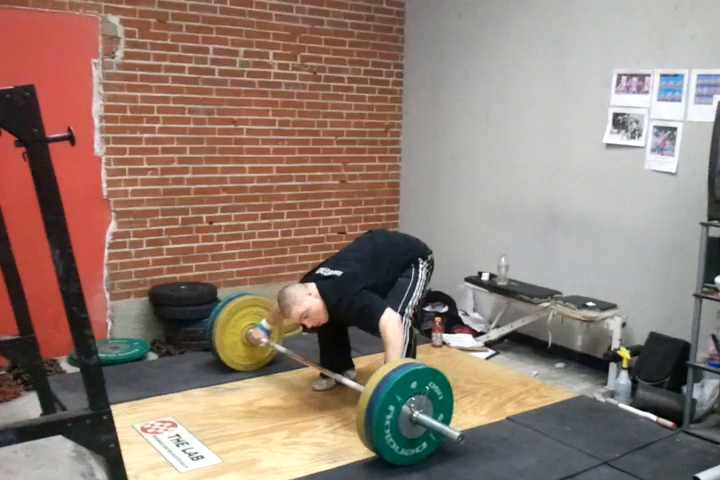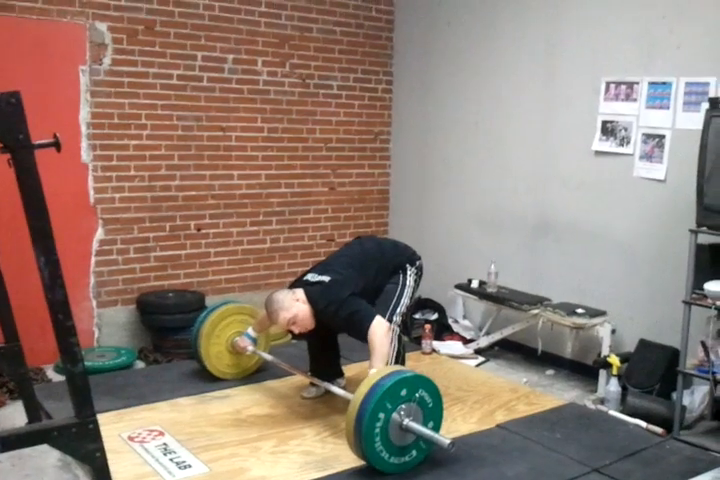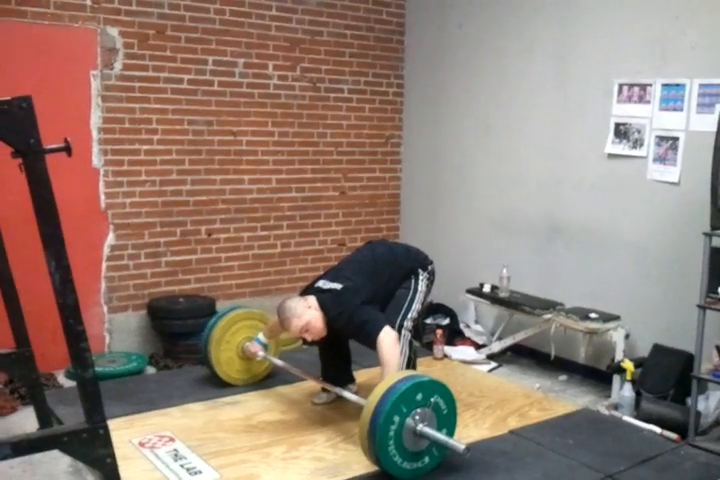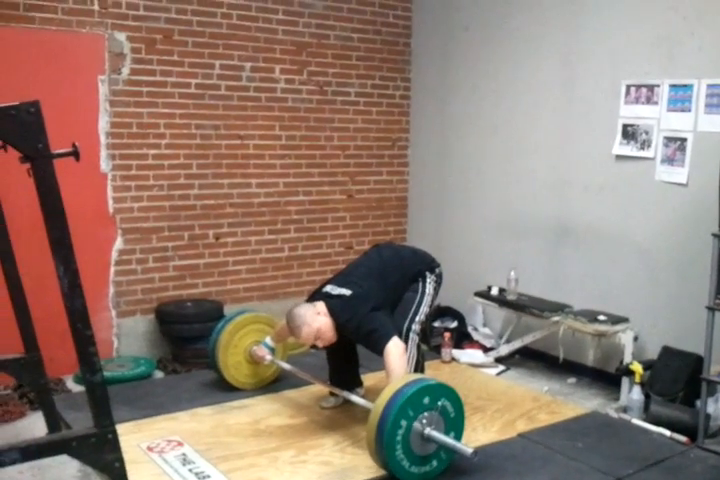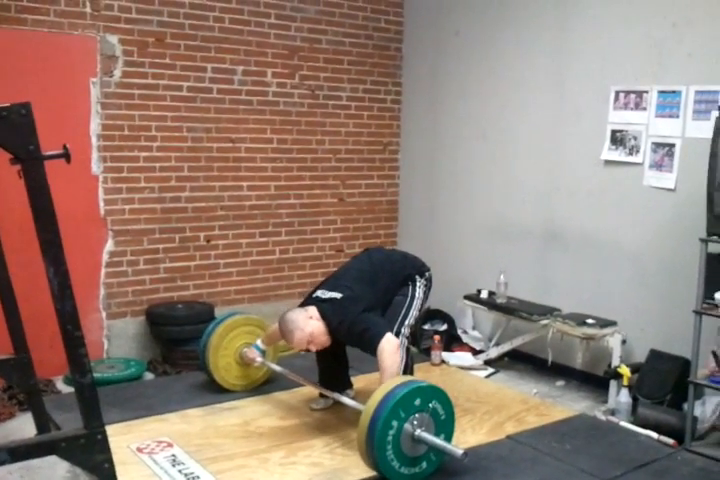
dt=0.4s
person 1, frame 1
left shoulder: (343, 295)
right shoulder: (308, 286)
left elbow: (391, 320)
right elbow: (286, 304)
right wrist: (264, 327)
left hip: (413, 259)
right hip: (376, 252)
left knee: (399, 315)
right knee: (330, 316)
right ankle: (339, 369)
person 1, frame 2
left shoulder: (331, 301)
right shoulder: (295, 293)
left elbow: (381, 327)
right elbow: (273, 312)
right wrist: (250, 335)
left hip: (401, 265)
right hip: (366, 261)
left knee: (389, 321)
right knee: (319, 323)
right ankle: (329, 377)
person 1, frame 3
left shoulder: (344, 308)
right shoulder: (307, 300)
left elbow: (389, 338)
right elbow: (285, 318)
right wrist: (260, 340)
left hip: (414, 270)
right hip: (377, 261)
left knee: (397, 327)
right knee: (331, 328)
right ankle: (340, 383)
person 1, frame 4
left shoulder: (353, 314)
right shoulder: (315, 306)
left elbow: (396, 348)
right elbow: (291, 322)
right wrist: (268, 344)
left hip: (420, 273)
right hip: (383, 264)
left knee: (404, 332)
right knee: (339, 332)
right ankle: (347, 386)
person 1, frame 5
left shoulder: (346, 316)
right shoulder: (306, 312)
left elbow: (390, 345)
right elbow: (282, 326)
right wrist: (258, 347)
left hip: (411, 277)
right hip: (375, 269)
left knee: (395, 335)
right knee: (330, 335)
right ankle: (337, 389)
